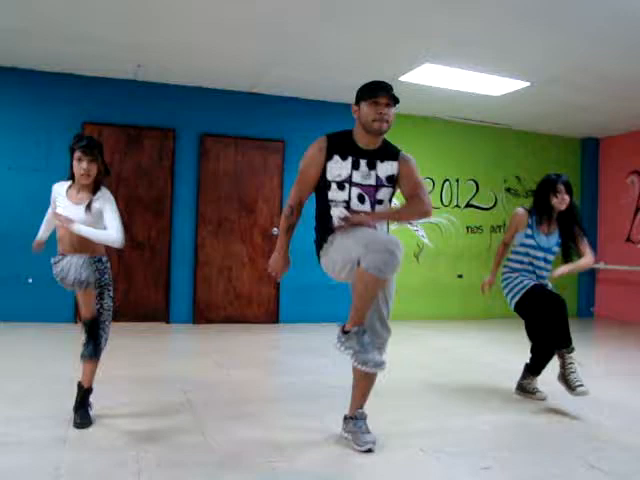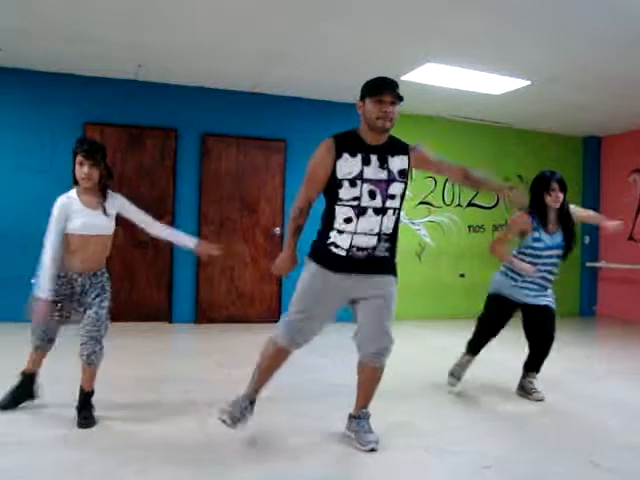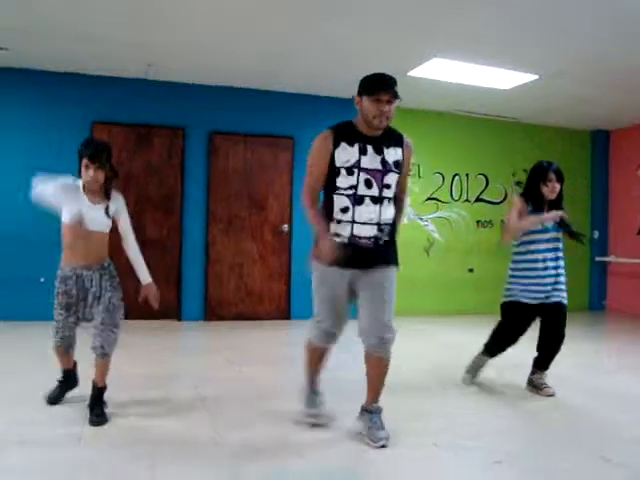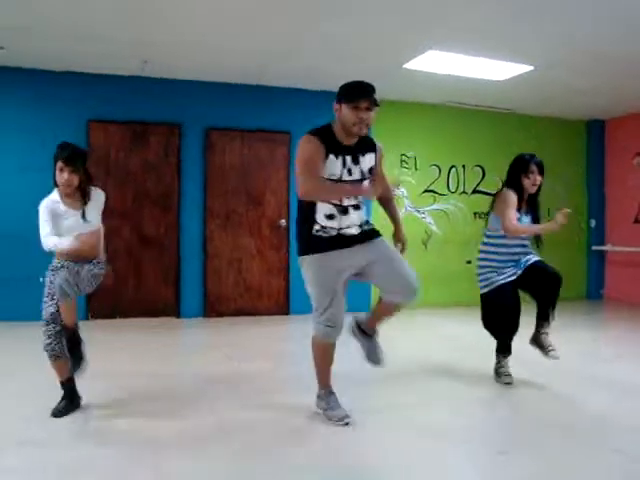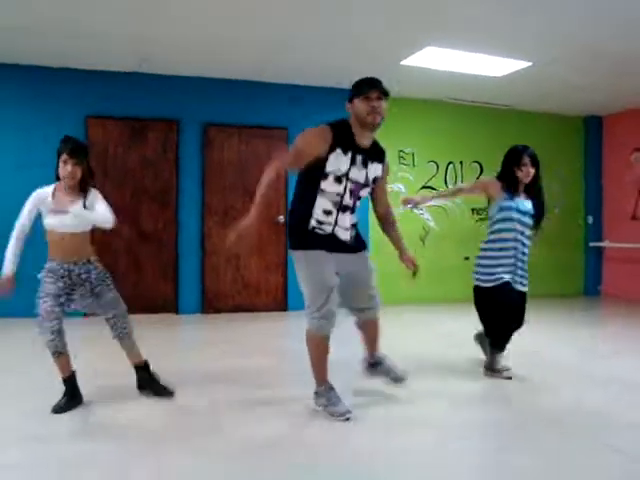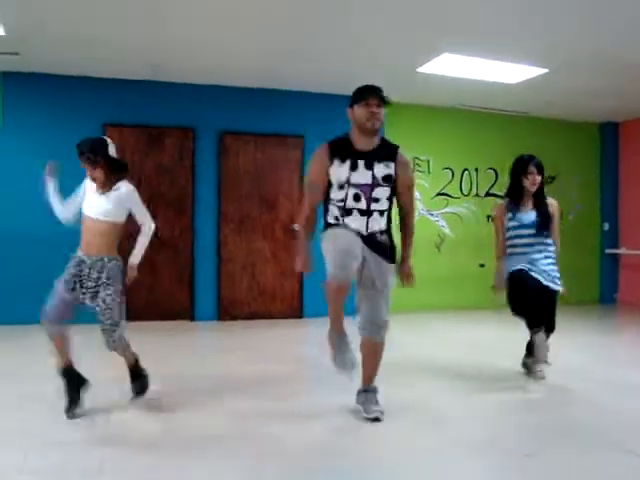
dt=0.3s
person 1, frame 1
left shoulder: (400, 161)
right shoulder: (325, 148)
left elbow: (424, 207)
right elbow: (296, 200)
left wrist: (370, 216)
right wrist: (281, 249)
left hip: (378, 263)
right hip: (336, 248)
left knee: (376, 339)
right knee: (384, 248)
left ankle: (355, 418)
right ankle: (351, 331)
person 1, frame 2
left shoulder: (408, 154)
right shoulder: (333, 148)
left elbow: (456, 172)
right elbow: (304, 200)
left wrist: (500, 188)
right wrist: (288, 249)
left hip: (379, 271)
right hip: (329, 264)
left knee: (376, 348)
right knee: (291, 333)
left ankle: (358, 418)
right ankle: (249, 397)
person 1, frame 3
left shoulder: (402, 145)
right shoulder: (330, 140)
right elbow: (310, 193)
right wrist: (324, 234)
left hip: (378, 258)
right hip: (335, 254)
left knee: (380, 336)
right knee: (325, 328)
left ankle: (370, 412)
right ankle: (311, 390)
person 1, frame 4
left shoulder: (371, 148)
right shoulder: (313, 143)
left elbow: (383, 187)
right elbow: (306, 189)
left wrist: (398, 227)
right wrist: (361, 189)
left hip: (361, 238)
right hip: (321, 247)
left knee: (406, 287)
right knee: (328, 322)
left ankle: (367, 328)
right ankle: (325, 394)
person 1, frame 5
left shoulder: (379, 159)
right shoulder: (326, 136)
left elbow: (382, 209)
right elbow: (278, 168)
left wrist: (402, 250)
right wrist: (254, 215)
left hip: (349, 242)
right hip: (310, 241)
left knee: (367, 303)
right knee: (322, 314)
left ankle: (374, 360)
right ankle: (322, 390)
person 1, frame 6
left shoulder: (397, 159)
right shoulder: (328, 153)
left elbow: (407, 211)
right elbow: (309, 204)
left wrist: (406, 258)
right wrist: (302, 250)
left hip: (380, 246)
right hip: (340, 234)
left knee: (376, 322)
right knee: (343, 260)
left ankle: (368, 391)
right ankle: (337, 331)
person 2, frame 1
left shoulder: (104, 198)
right shoulder: (59, 189)
left elbow: (117, 239)
left wrist: (74, 226)
right wrist: (41, 236)
left hip: (98, 265)
right hip: (65, 262)
left knee: (100, 330)
right knee: (84, 268)
left ankle: (82, 401)
right ankle: (90, 333)
person 2, frame 2
left shoulder: (113, 200)
right shoulder: (65, 202)
left elbow: (151, 225)
right elbow: (50, 250)
left wrist: (193, 243)
right wrist: (43, 294)
left hip: (96, 282)
right hip: (64, 279)
left knee: (92, 344)
right knee: (43, 335)
left ankle: (85, 402)
right ankle: (26, 385)
person 2, frame 3
left shoulder: (116, 201)
right shoulder: (69, 187)
left elbow: (130, 243)
right elbow: (38, 187)
left wrist: (147, 281)
right wrist: (69, 212)
left hip: (103, 273)
right hip: (70, 275)
left knee: (105, 338)
right knee: (62, 337)
left ankle: (97, 398)
right ankle: (68, 377)
person 2, frame 4
left shoulder: (97, 196)
right shoulder: (49, 204)
right elbow: (48, 241)
left wrist: (101, 260)
right wrist: (74, 241)
left hip: (91, 266)
right hip: (60, 267)
left knee: (62, 282)
right knee: (50, 333)
left ankle: (73, 337)
right ankle: (70, 394)
person 2, frame 5
left shoulder: (91, 196)
right shoulder: (41, 195)
left elbow: (109, 221)
left wrist: (70, 210)
left hip: (88, 269)
right hip: (55, 271)
left knee: (120, 322)
right knee: (51, 331)
left ankle: (144, 377)
right ankle: (71, 391)
person 2, frame 6
left shoulder: (125, 190)
right shoulder: (88, 187)
left elbow: (148, 225)
right elbow: (65, 216)
left wrist: (135, 258)
right wrist: (51, 183)
left hip: (107, 267)
right hip: (81, 263)
left knee: (111, 329)
right knee: (52, 317)
left ankle: (136, 369)
right ankle: (72, 380)
person 3, frame 1
left shoulder: (568, 225)
right shoulder: (523, 216)
left elbow: (588, 259)
right elbow: (504, 244)
left wrist: (565, 269)
right wrist: (492, 275)
left hip: (539, 286)
right hip: (516, 283)
left knee: (545, 336)
right knee: (555, 304)
left ankle: (527, 382)
right ankle: (567, 362)
person 3, frame 2
left shoulder: (568, 214)
right shoulder: (526, 218)
left elbow: (587, 215)
right elbow: (500, 250)
left wrist: (604, 222)
right wrist: (515, 263)
left hip: (540, 292)
right hip: (512, 284)
left knee: (543, 338)
right knee: (489, 326)
left ankle: (527, 381)
right ankle: (468, 357)
person 3, frame 3
left shoulder: (555, 210)
right shoulder: (521, 203)
right elbow: (511, 227)
right wrist: (544, 218)
left hip: (552, 285)
right hip: (522, 283)
left knee: (554, 335)
right knee: (509, 330)
left ankle: (537, 377)
right ankle: (483, 358)
person 3, frame 4
left shoulder: (529, 202)
right shoulder: (508, 195)
right elbow: (511, 229)
right wrist: (551, 226)
left hip: (521, 262)
right hip: (495, 269)
left knee: (552, 280)
right knee: (507, 319)
left ankle: (541, 333)
right ankle: (502, 362)
person 3, frame 5
left shoulder: (534, 196)
right shoulder: (496, 187)
right elbow: (456, 191)
right wrist: (422, 198)
left hip: (517, 268)
right hip: (493, 266)
left knee: (514, 319)
right knee: (498, 312)
left ankle: (487, 337)
right ankle: (493, 358)
person 3, frame 6
left shoulder: (550, 205)
right shoulder: (504, 208)
left elbow: (554, 241)
right elbow: (501, 245)
left wrist: (558, 278)
right wrist: (499, 275)
left hip: (546, 271)
right hip: (519, 268)
left knee: (547, 323)
right knee: (524, 288)
left ankle: (531, 358)
right ankle: (536, 333)
